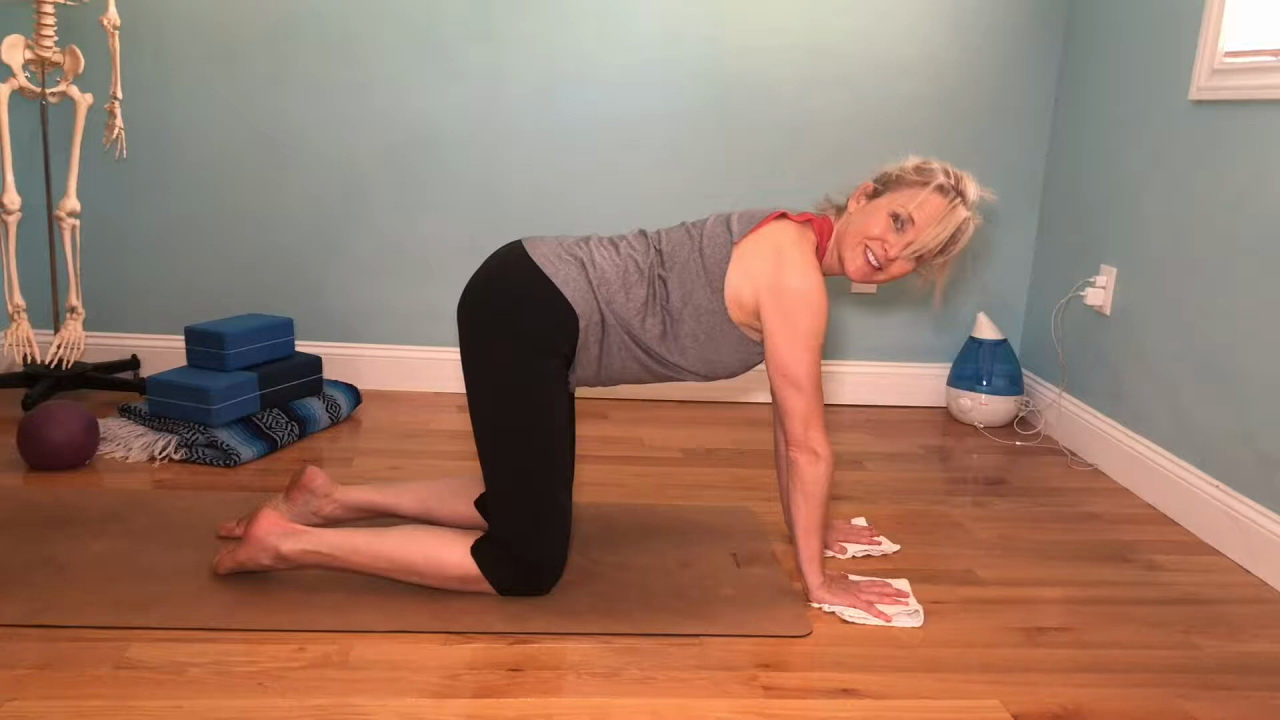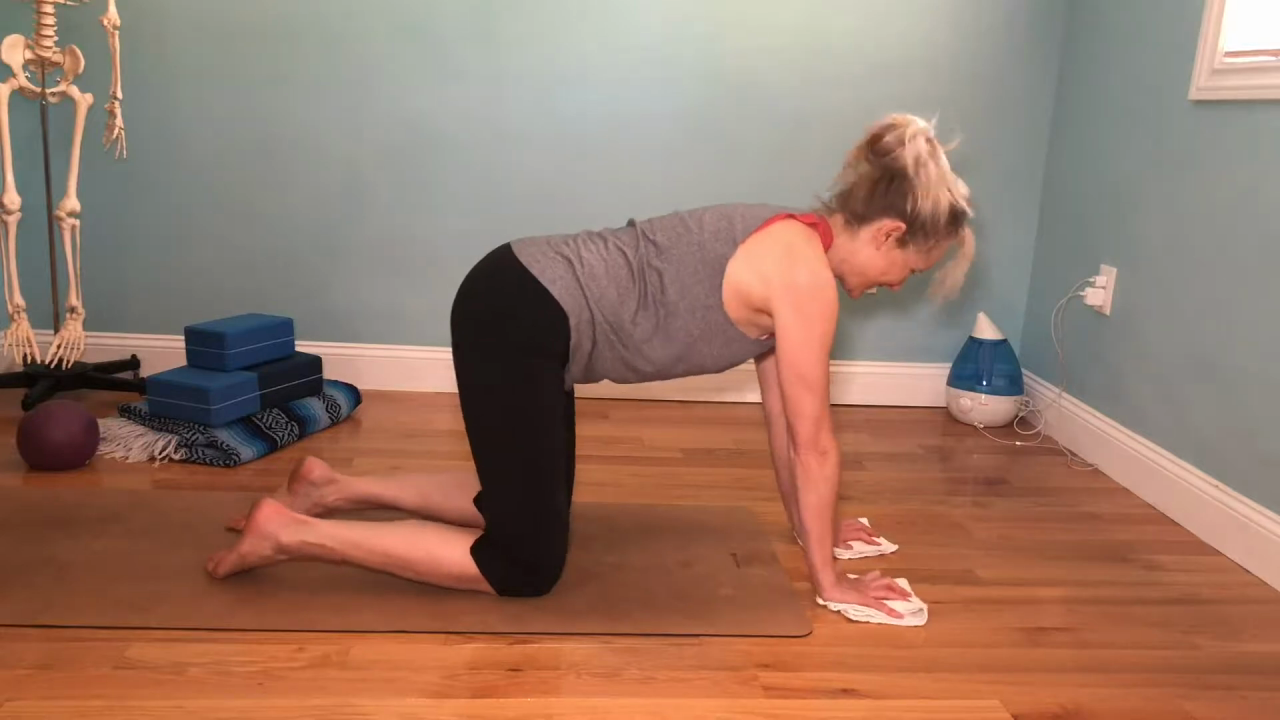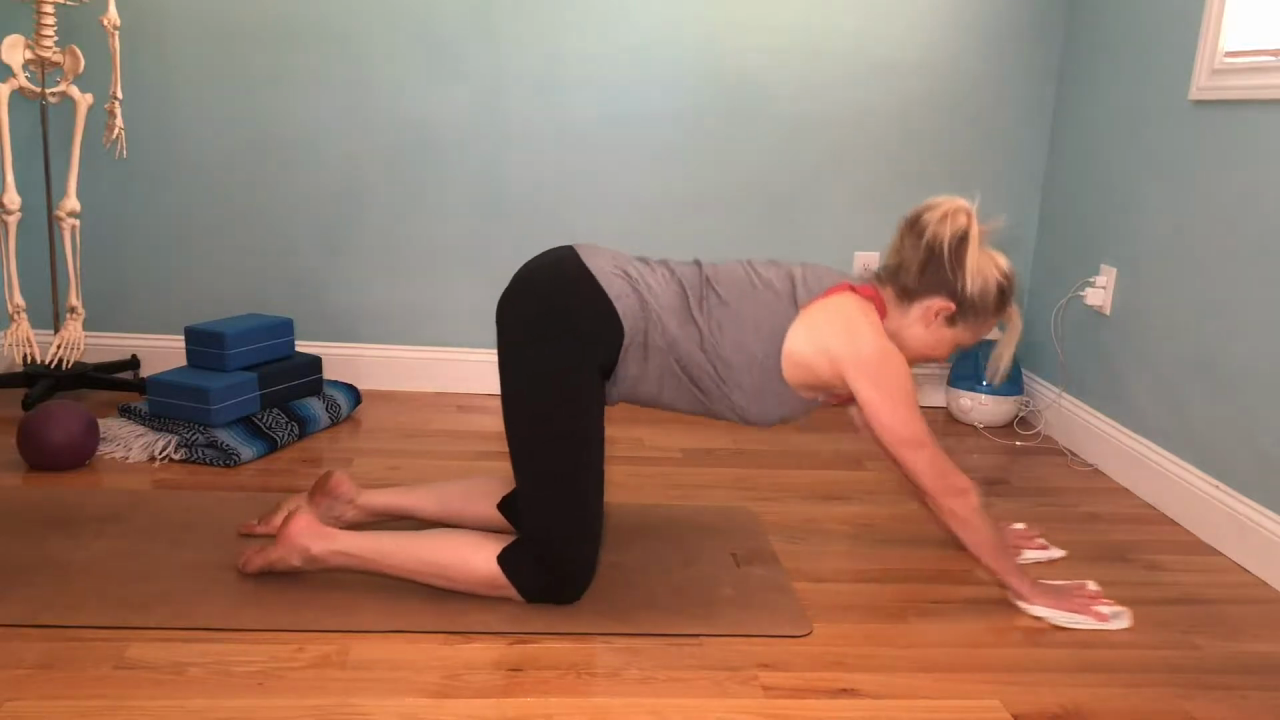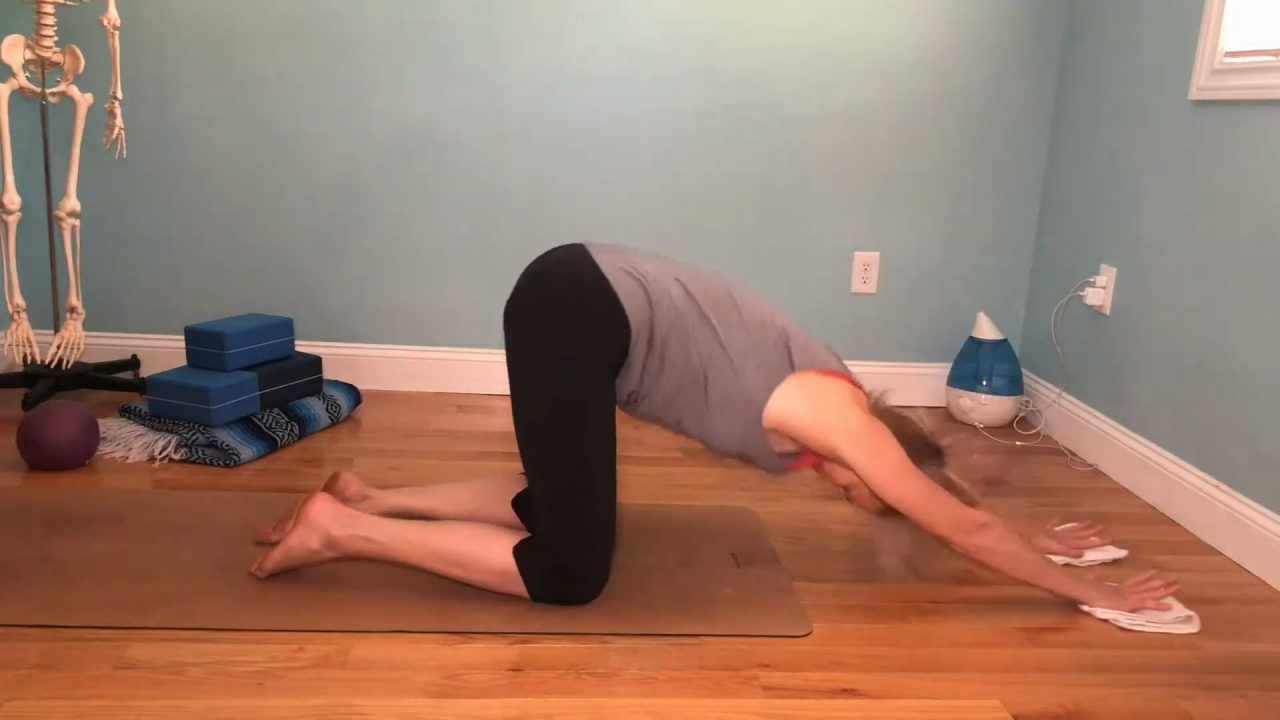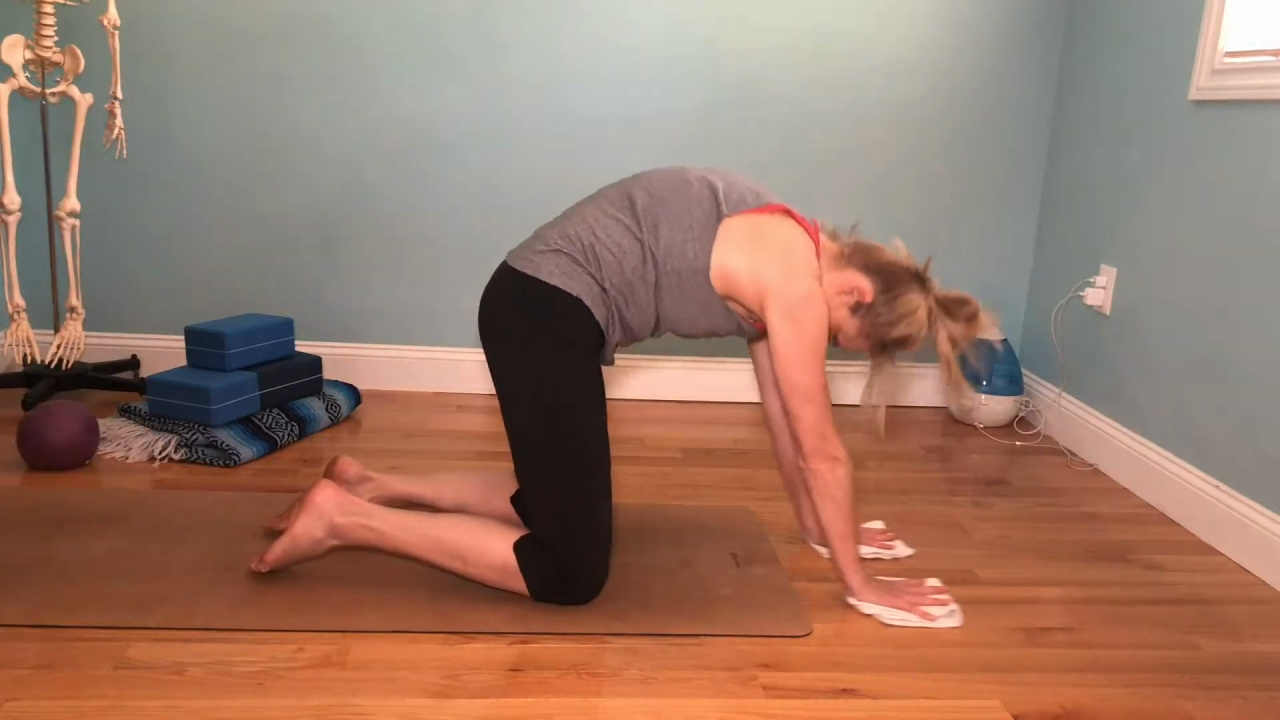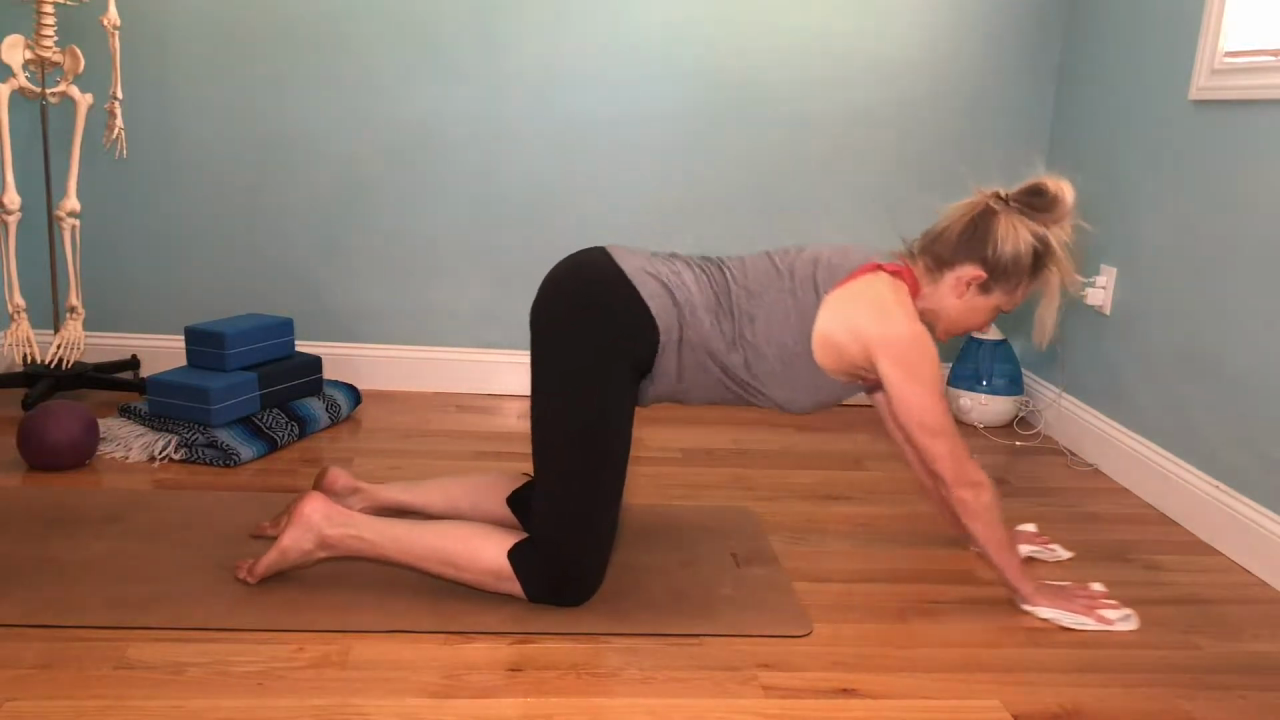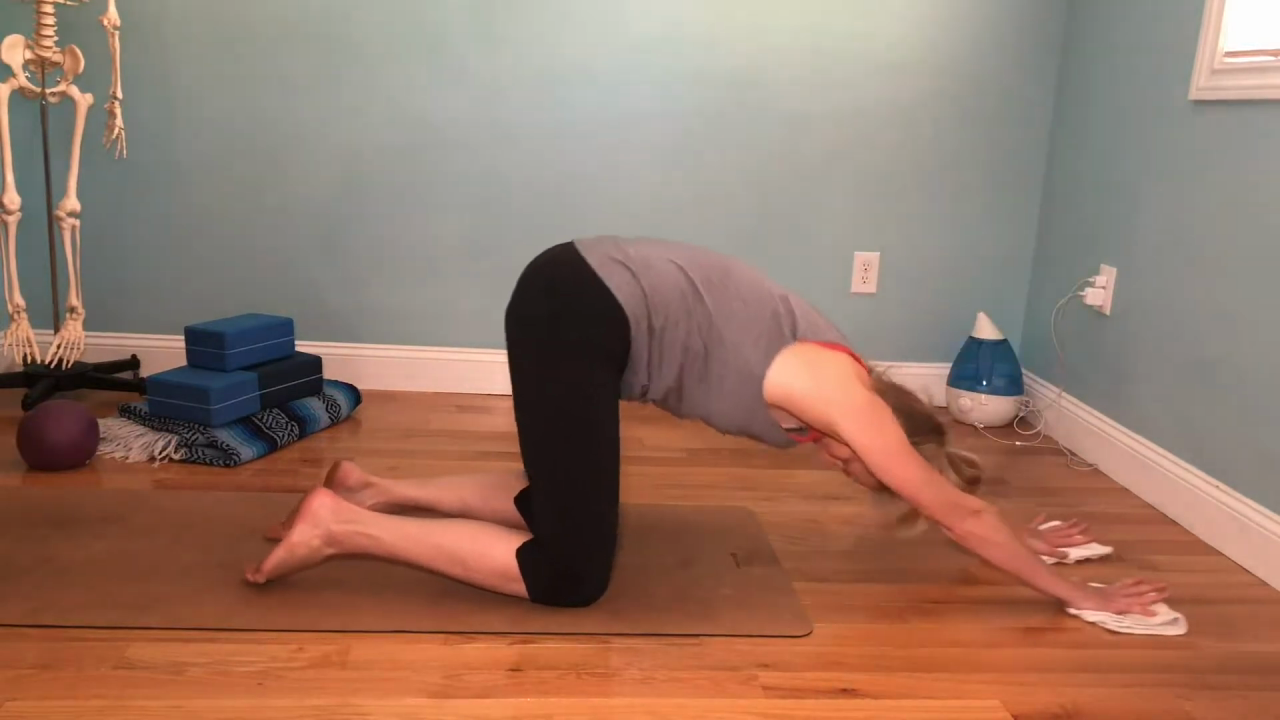
dt=0.7s
person 1, frame 1
left shoulder: (798, 247)
right shoulder: (795, 272)
left elbow: (790, 428)
right elbow: (807, 443)
left wrist: (812, 527)
right wrist: (817, 579)
left hip: (531, 300)
right hip: (525, 313)
left knee: (528, 504)
right knee: (529, 562)
left ankle: (333, 498)
right ankle: (288, 540)
person 1, frame 2
left shoulder: (791, 250)
right shoulder: (807, 269)
left elbow: (783, 420)
right elbow: (814, 443)
left wrist: (809, 527)
right wrist: (827, 578)
left hip: (525, 303)
right hip: (518, 316)
left knee: (530, 503)
right knee: (528, 564)
left ankle: (336, 489)
right ankle: (294, 533)
person 1, frame 3
left shoulder: (850, 308)
right shoulder: (862, 341)
left elbow: (928, 474)
right elbow: (941, 479)
left wrist: (984, 532)
right wrist: (1021, 583)
left hip: (563, 299)
right hip: (569, 322)
left knee: (552, 507)
right knee: (555, 571)
left ankle: (353, 497)
right ankle: (321, 541)
person 1, frame 4
left shoulder: (836, 399)
right shoulder: (843, 421)
left elbow: (959, 511)
right elbow: (964, 525)
left wrist: (1035, 539)
right wrist: (1092, 593)
left hip: (575, 294)
right hip: (577, 318)
left knee: (558, 507)
right knee: (569, 571)
left ankle: (369, 498)
right ankle: (345, 529)
person 1, frame 5
left shoulder: (782, 253)
right shoulder: (793, 275)
left elbow: (781, 417)
right elbow: (820, 448)
left wrist: (821, 526)
right wrist: (855, 579)
left hip: (541, 304)
right hip: (545, 313)
left knee: (561, 502)
right knee: (572, 571)
left ankle: (373, 486)
right ankle: (346, 520)
person 1, frame 6
left shoulder: (884, 291)
right shoulder: (896, 324)
left elbow: (915, 445)
right elbow: (962, 475)
left wrist: (977, 534)
right wrist: (1030, 590)
left hip: (597, 298)
right hip: (605, 321)
left knee: (556, 508)
right knee: (565, 572)
left ankle: (361, 493)
right ankle: (335, 530)
person 1, frame 7
left shoulder: (835, 373)
right shoulder: (845, 396)
left elbow: (954, 507)
right elbow: (958, 512)
left wrist: (1021, 542)
right wrist: (1073, 594)
left hip: (571, 295)
right hip: (577, 316)
left knee: (568, 504)
right knee: (573, 572)
left ankle: (376, 489)
right ankle: (345, 526)
